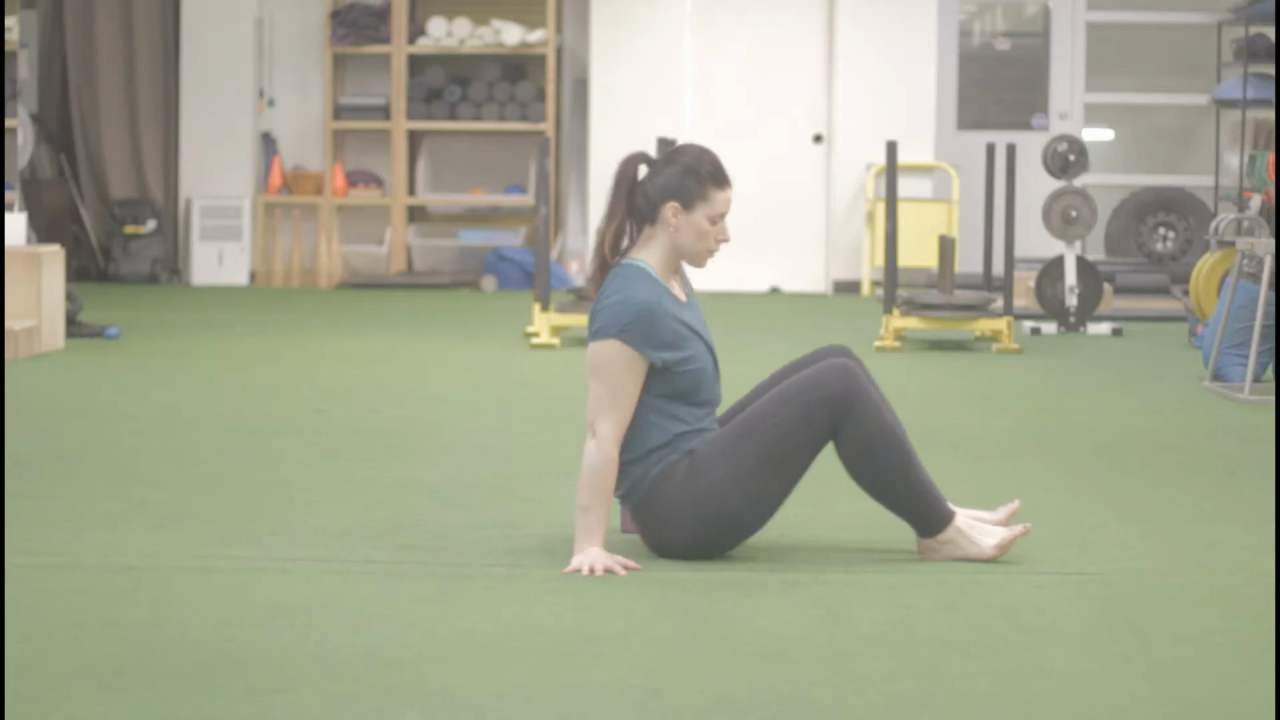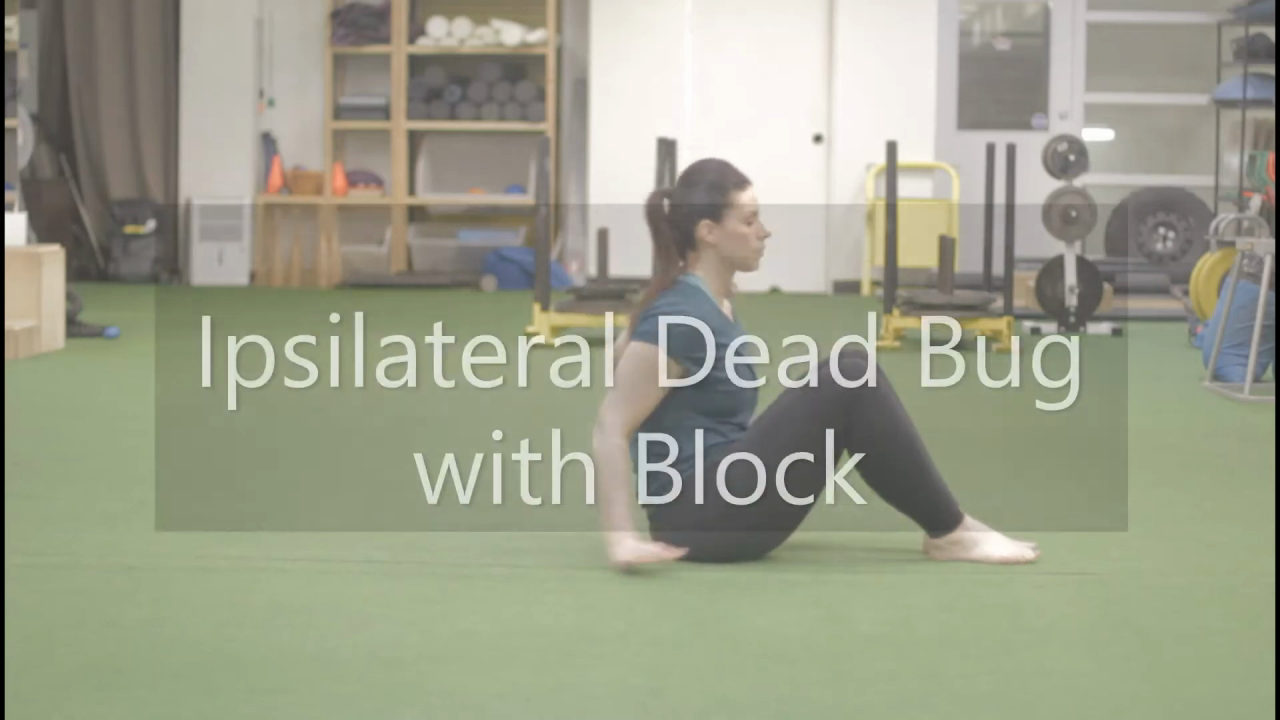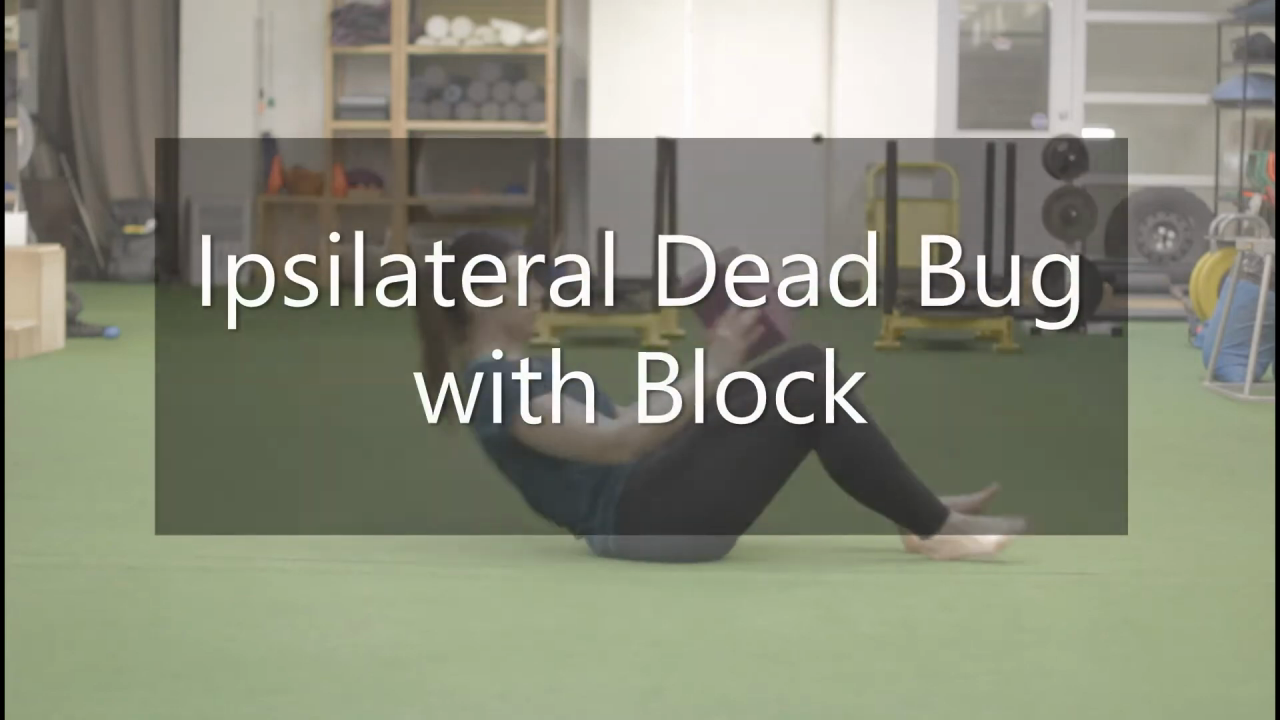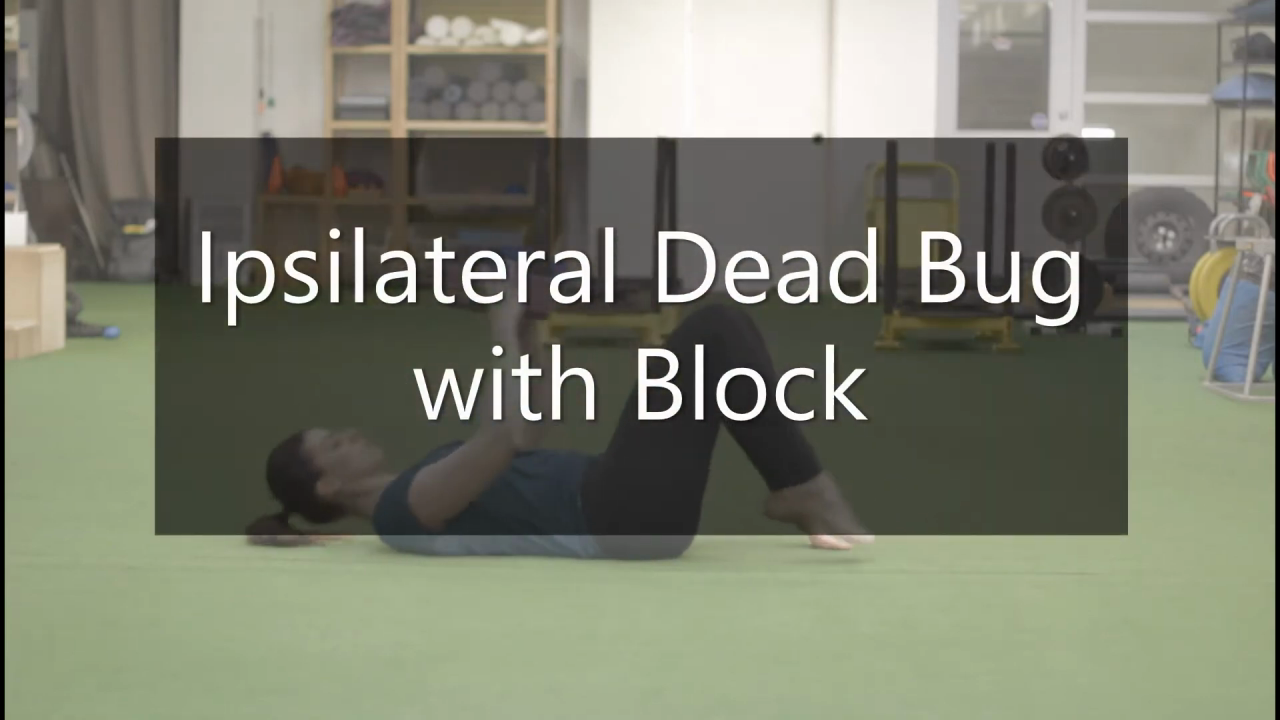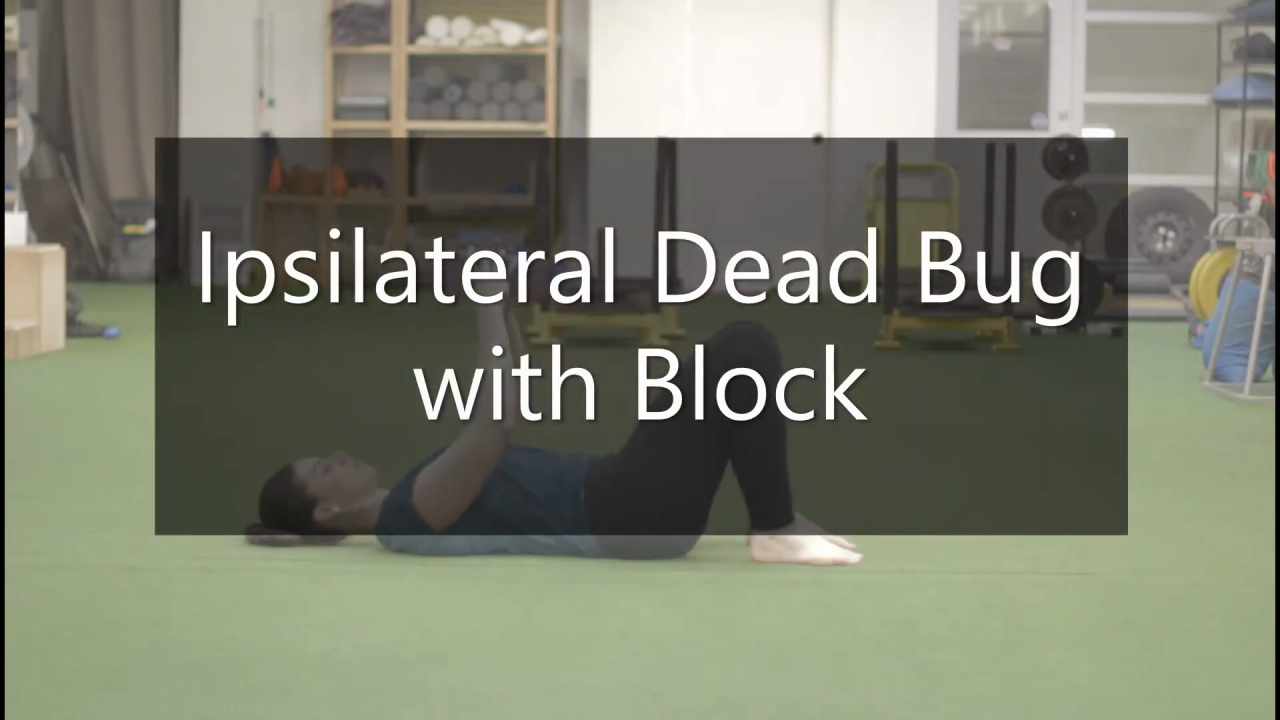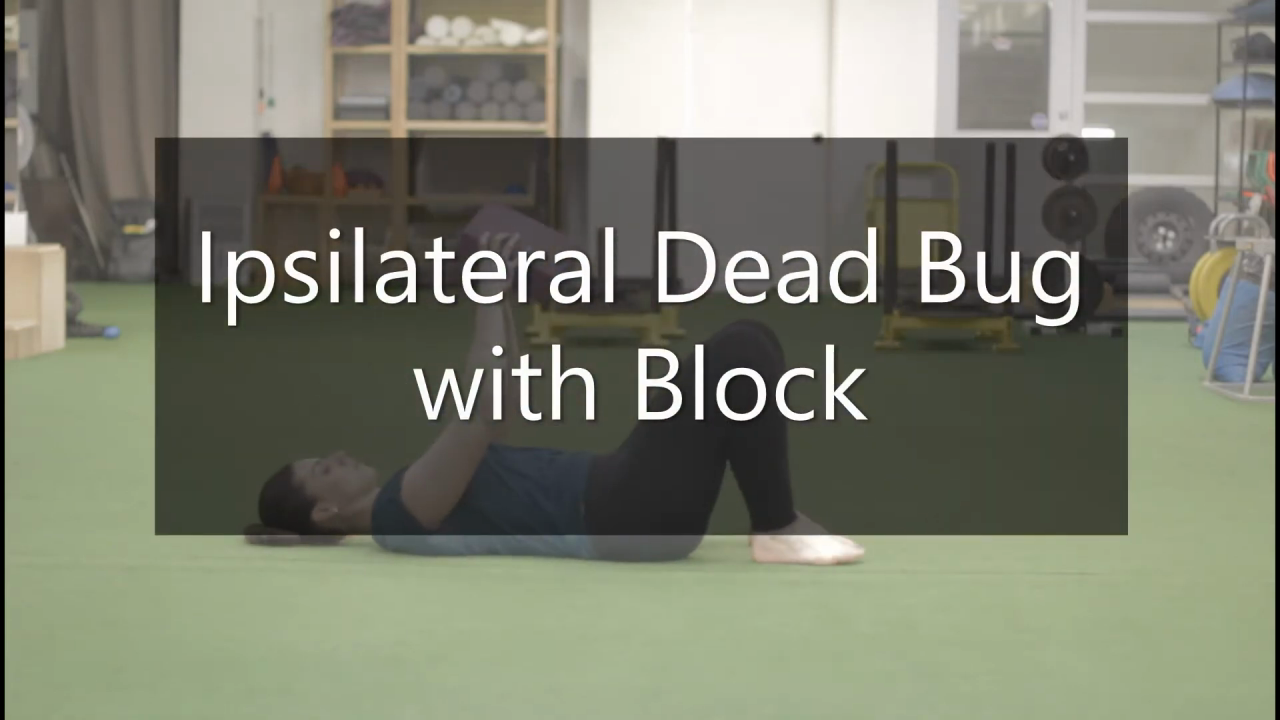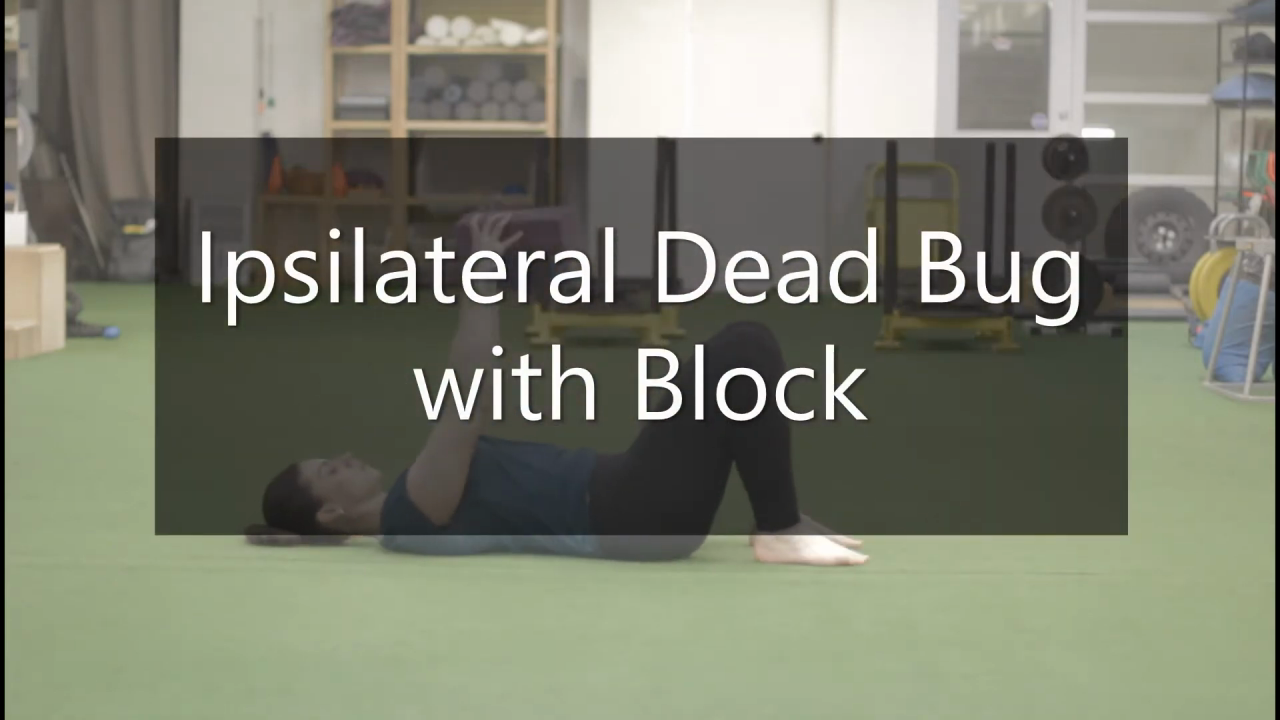
dt=0.5s
person 1, frame 1
left shoulder: (666, 278)
right shoulder: (632, 303)
right elbow: (602, 434)
right wrist: (589, 546)
left hip: (699, 472)
right hip: (678, 508)
left knee: (835, 363)
right knee: (839, 384)
left ankle: (939, 514)
right ankle: (940, 534)
person 1, frame 2
left shoulder: (702, 296)
right shoulder: (682, 318)
left elbow: (622, 354)
right elbow: (610, 429)
right wrist: (622, 534)
left hip: (723, 489)
right hip: (697, 512)
left knee: (853, 367)
right knee: (851, 385)
left ankle: (948, 521)
right ankle: (950, 533)
person 1, frame 3
left shoulder: (519, 373)
right shoulder: (499, 389)
left elbow: (621, 420)
right elbow: (619, 443)
left wrist: (711, 363)
right wrist: (716, 366)
left hip: (658, 493)
right hip: (651, 526)
left knee: (803, 367)
right knee: (807, 393)
left ankle: (925, 515)
right ankle: (933, 529)
person 1, frame 4
left shoulder: (418, 486)
right shoulder: (404, 511)
left elbow: (526, 421)
right elbow: (503, 435)
left wrist: (525, 333)
right wrist: (502, 329)
left hip: (607, 502)
right hip: (624, 519)
left knee: (722, 324)
right knee: (715, 332)
left ankle: (793, 493)
right ankle: (804, 485)
person 1, frame 5
left shoulder: (422, 496)
right shoulder: (410, 518)
left elbow: (505, 408)
right elbow: (495, 424)
left wrist: (503, 304)
right wrist: (487, 311)
left hip: (622, 500)
right hip: (632, 519)
left knee: (745, 344)
right knee: (744, 356)
left ankle: (777, 519)
right ankle: (776, 531)
person 1, frame 6
left shoulder: (418, 495)
right shoulder: (403, 516)
left elbow: (502, 396)
right elbow: (480, 411)
left wrist: (501, 291)
right wrist: (488, 296)
left hip: (618, 496)
right hip: (630, 517)
left knee: (746, 341)
right knee: (742, 355)
left ankle: (779, 515)
right ankle: (776, 530)
person 1, frame 7
left shoulder: (421, 494)
right shoulder: (410, 520)
left elbow: (478, 392)
left wrist: (488, 279)
left hip: (626, 496)
right hip: (638, 518)
left knee: (746, 342)
right knee: (744, 355)
left ankle: (783, 520)
right ankle: (780, 531)
